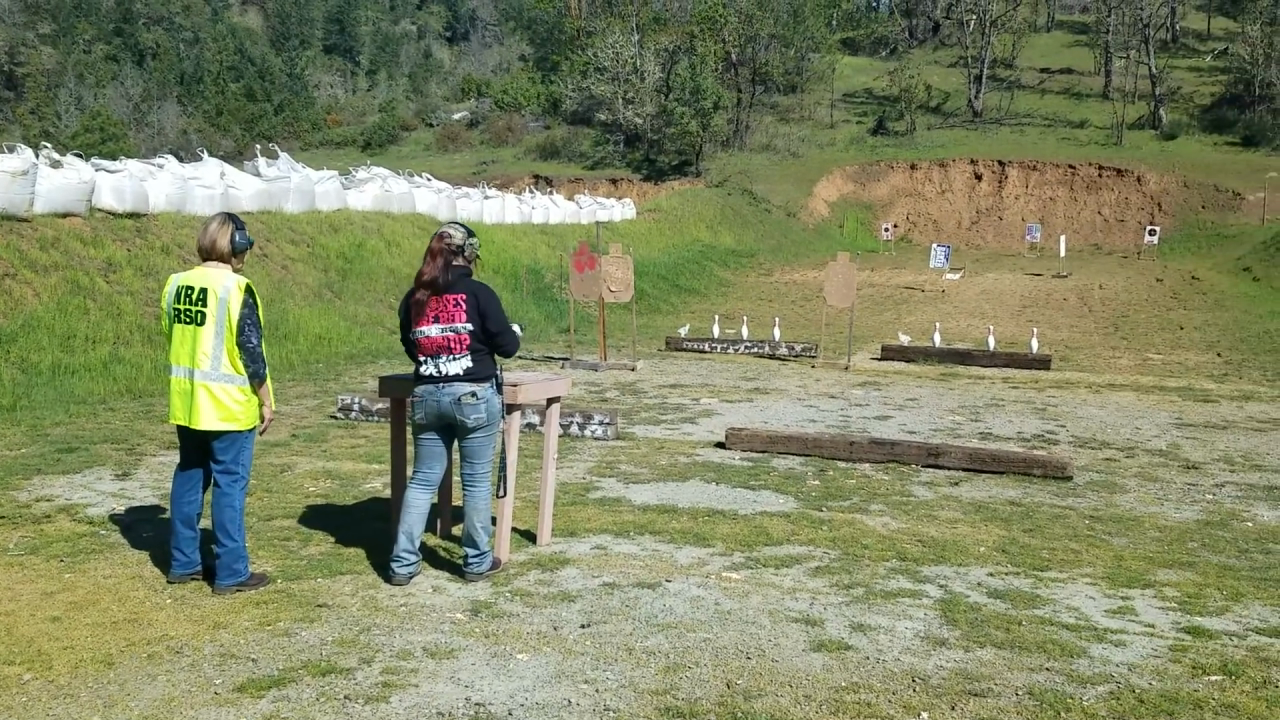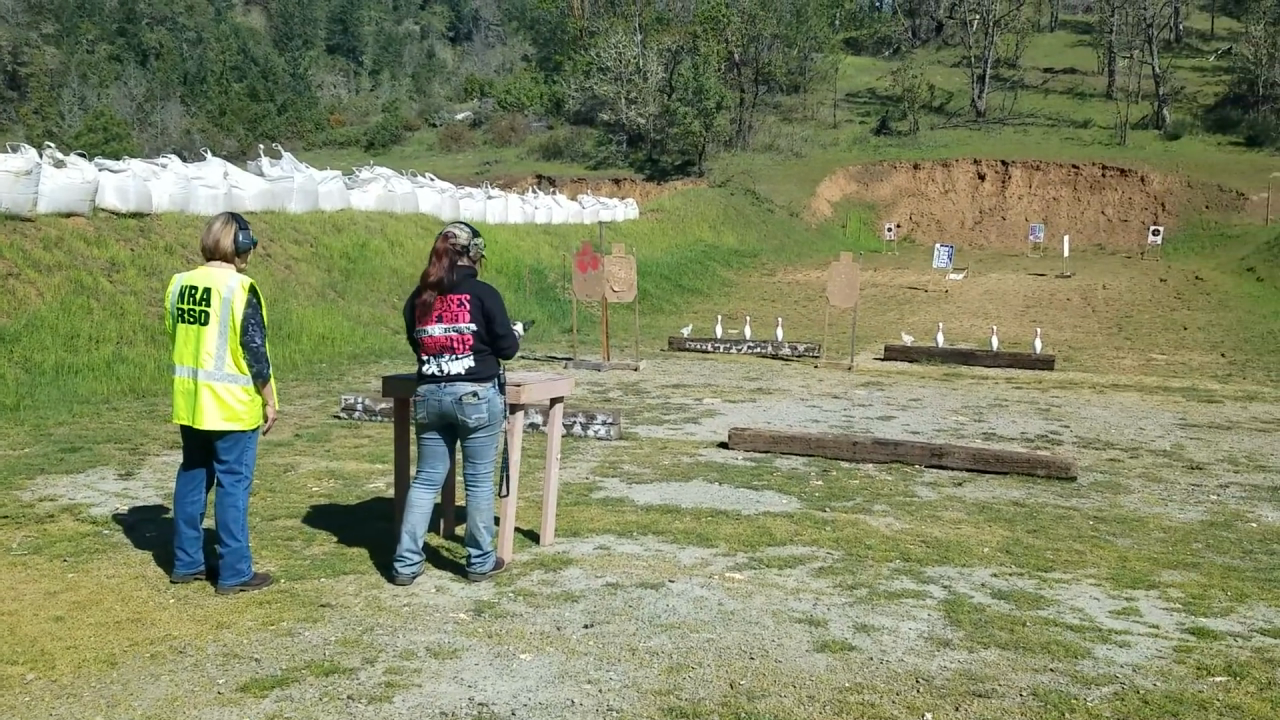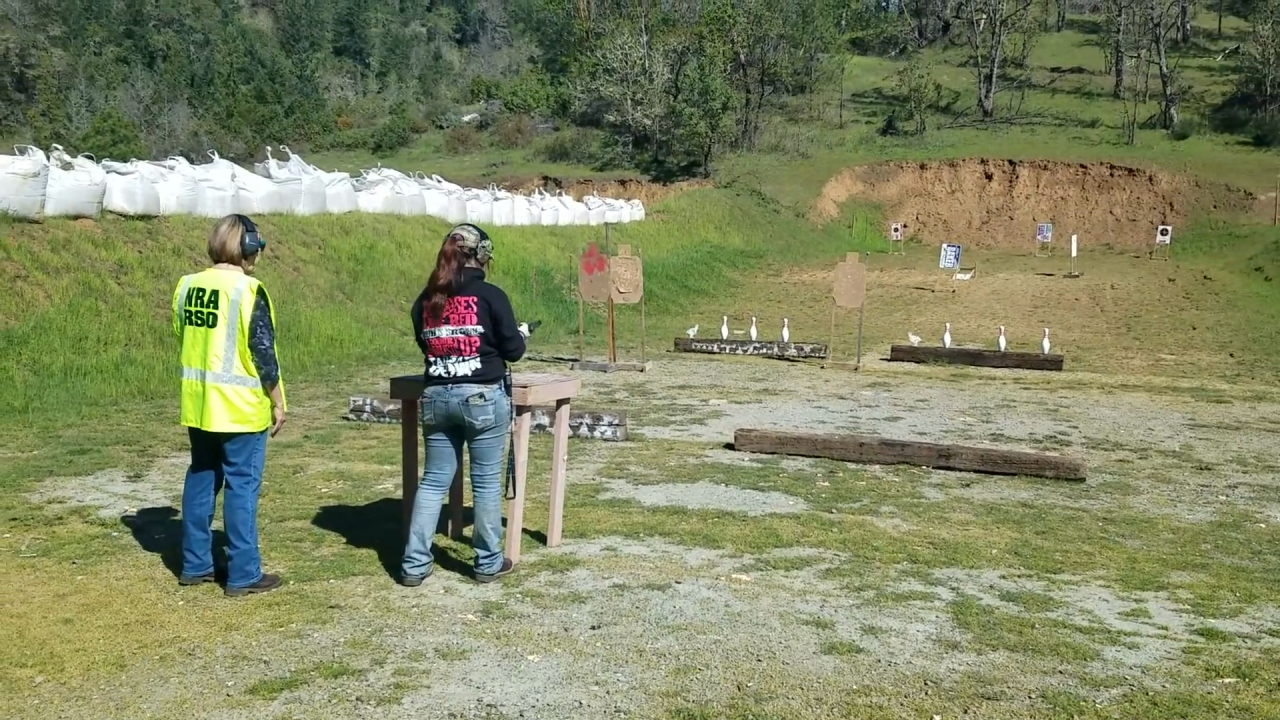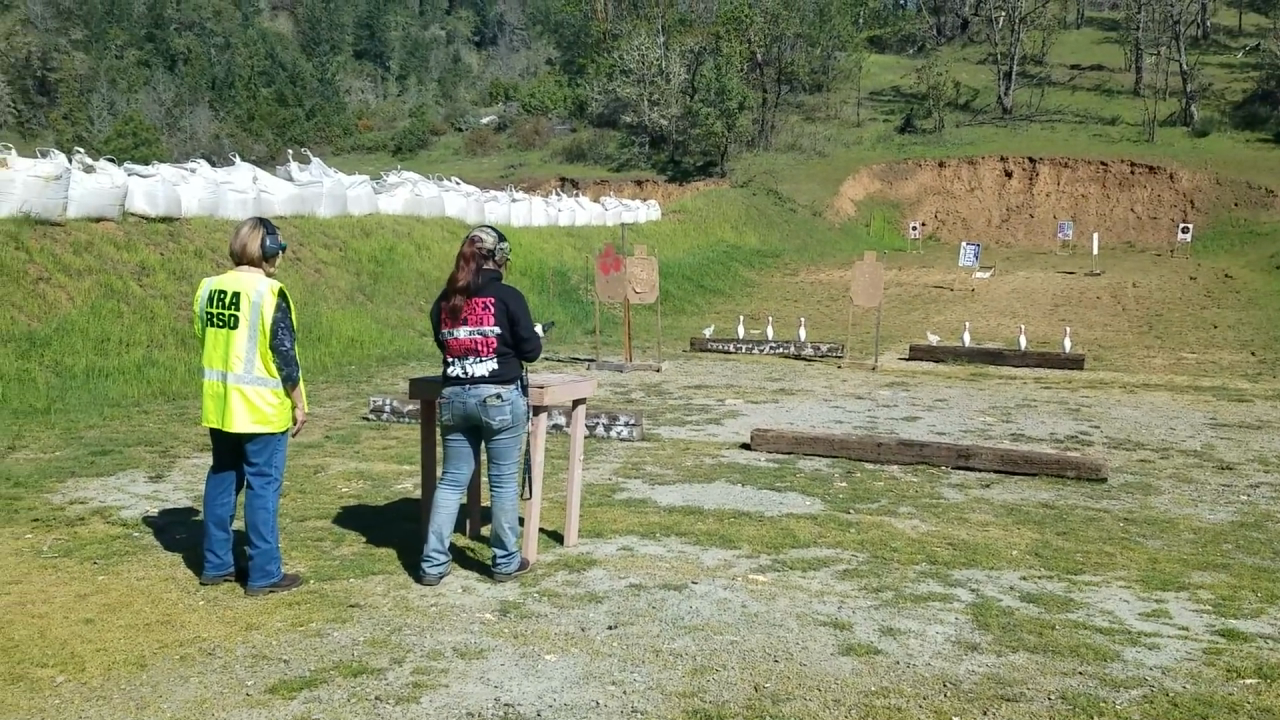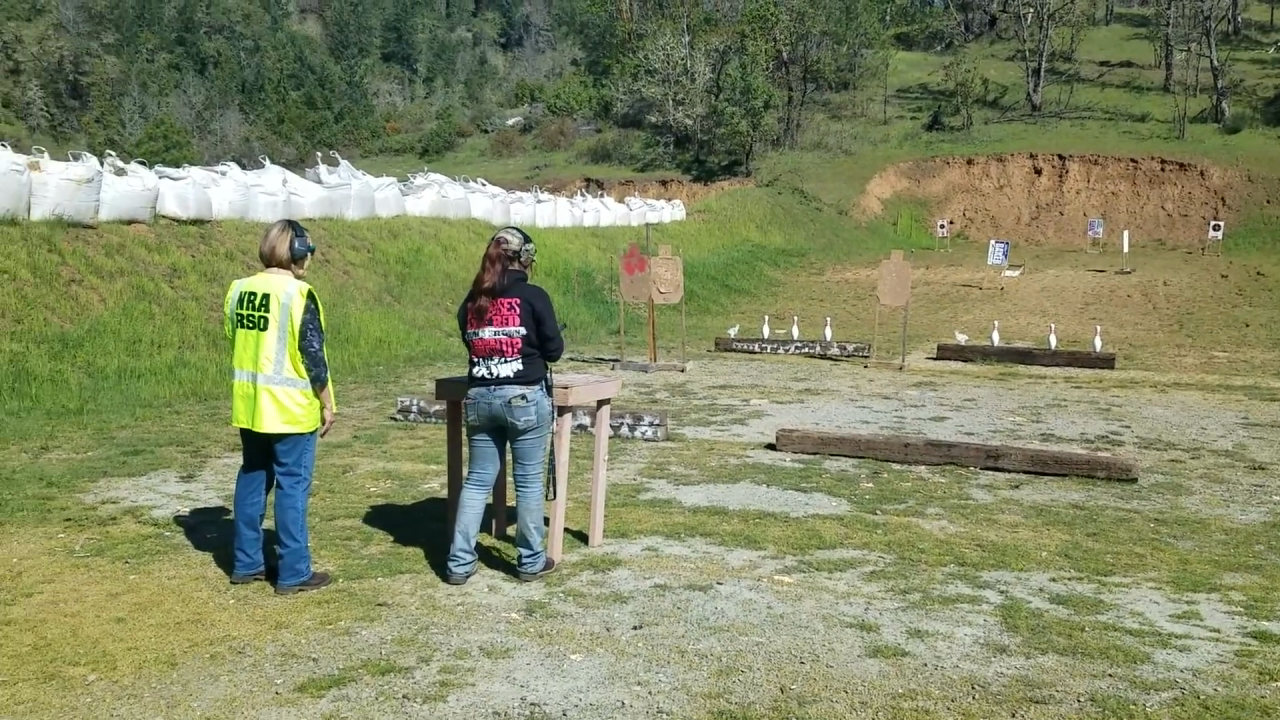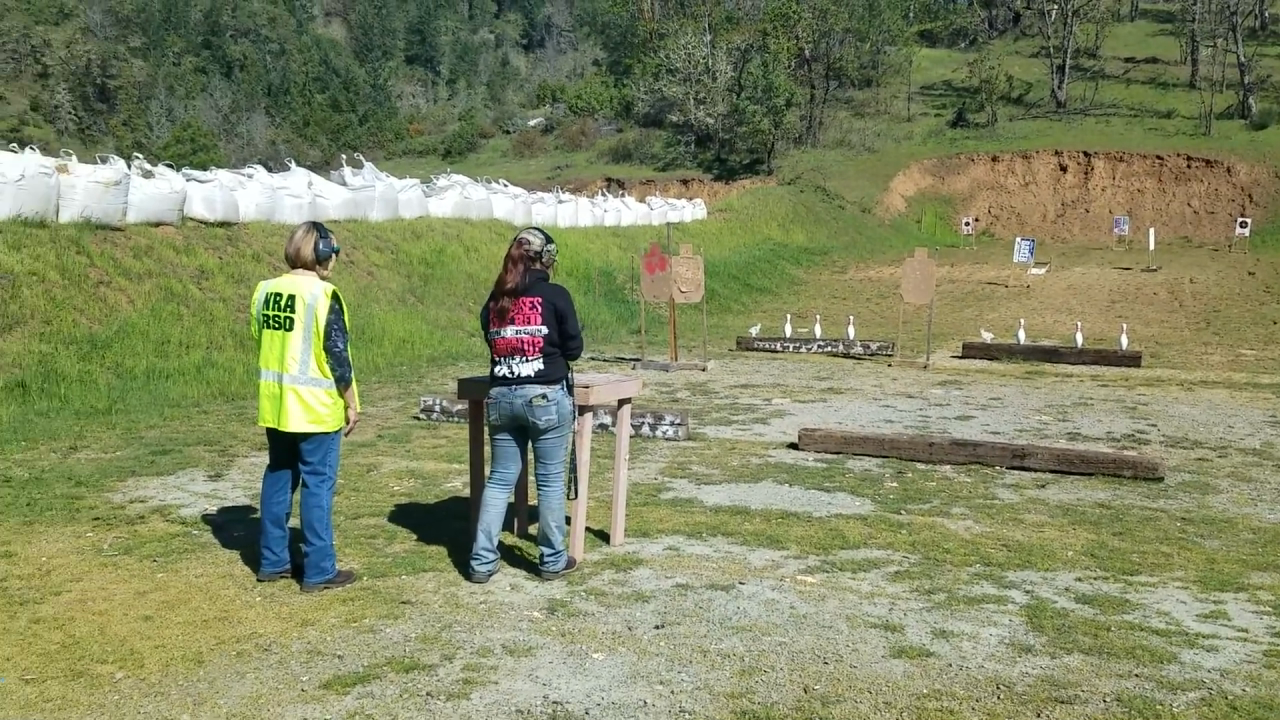
dt=0.1s
person 1, frame 1
left shoulder: (175, 284)
right shoulder: (237, 288)
left elbow: (172, 339)
right elbow: (251, 352)
right wrist: (266, 401)
left hip: (187, 402)
right hip: (228, 406)
left knee: (189, 478)
right knee: (229, 485)
left ankle: (183, 563)
right ankle: (231, 573)
person 1, frame 2
left shoulder: (179, 284)
right shoulder: (241, 288)
left elbow: (176, 338)
right elbow: (256, 351)
right wrist: (269, 401)
left hip: (190, 402)
right hip: (232, 405)
left knee: (192, 478)
right knee: (233, 485)
left ankle: (186, 563)
right ankle: (234, 573)
person 1, frame 3
left shoulder: (187, 286)
right shoulder: (248, 290)
left elbow: (183, 340)
right elbow: (264, 353)
right wrist: (277, 403)
left hip: (198, 404)
right hip: (240, 407)
left knee: (201, 480)
right knee: (242, 487)
left ankle: (195, 564)
right ankle: (243, 574)
person 1, frame 4
left shoulder: (208, 288)
right shoulder: (269, 292)
left elbow: (205, 342)
right elbow: (285, 355)
right wrist: (298, 404)
left hip: (219, 405)
right hip: (261, 408)
left knee: (222, 480)
right knee: (263, 487)
left ankle: (215, 564)
right ankle: (264, 574)
person 1, frame 5
left shoulder: (239, 290)
right shoulder: (298, 294)
left elbow: (235, 343)
right elbow: (313, 356)
right wrist: (327, 404)
left hip: (250, 405)
right hip: (290, 408)
left knee: (252, 480)
right knee: (292, 486)
left ankle: (246, 563)
right ankle: (293, 572)
person 1, frame 6
left shoulder: (265, 291)
right shoulder: (323, 295)
left elbow: (262, 344)
right elbow: (338, 356)
right wrist: (351, 403)
left hip: (275, 406)
right hip: (316, 409)
left knee: (278, 479)
right knee: (317, 485)
left ankle: (272, 561)
right ankle: (319, 570)
person 2, frame 1
left shoulder: (414, 297)
right shoulder: (477, 293)
left elbow: (411, 349)
right elbow: (507, 347)
right wrist: (513, 334)
left hip: (427, 396)
right hip: (474, 395)
left knee: (422, 480)
right knee: (476, 480)
left ankle: (403, 563)
right ankle: (477, 561)
person 2, frame 2
left shoulder: (419, 297)
right shoulder: (482, 293)
right elbow: (507, 348)
right wrist: (514, 333)
left hip: (430, 396)
right hip: (477, 395)
left knee: (426, 479)
right knee: (479, 481)
left ankle: (406, 563)
right ankle: (480, 561)
person 2, frame 3
left shoulder: (426, 299)
right shoulder: (490, 295)
right elbow: (513, 350)
right wrist: (521, 334)
left hip: (437, 397)
right hip: (483, 397)
left knee: (433, 480)
right knee: (486, 482)
left ankle: (414, 564)
right ankle: (488, 562)
person 2, frame 4
left shoulder: (445, 299)
right shoulder: (507, 296)
right elbow: (530, 351)
right wrist: (535, 335)
left hip: (454, 397)
right hip: (500, 397)
left knee: (451, 480)
right knee: (504, 481)
left ankle: (432, 563)
right ankle: (505, 562)
person 2, frame 5
left shoulder: (472, 300)
right shoulder: (533, 296)
right elbow: (553, 350)
right wrist: (540, 341)
left hip: (480, 398)
right hip: (526, 398)
left knee: (477, 480)
right knee: (529, 481)
left ankle: (459, 563)
right ankle: (531, 561)
person 2, frame 6
left shoulder: (495, 299)
right shoulder: (555, 295)
right elbow: (574, 349)
left hip: (501, 397)
right hip: (547, 397)
left knee: (500, 479)
right knee: (550, 480)
left ankle: (482, 561)
right ankle: (553, 560)
